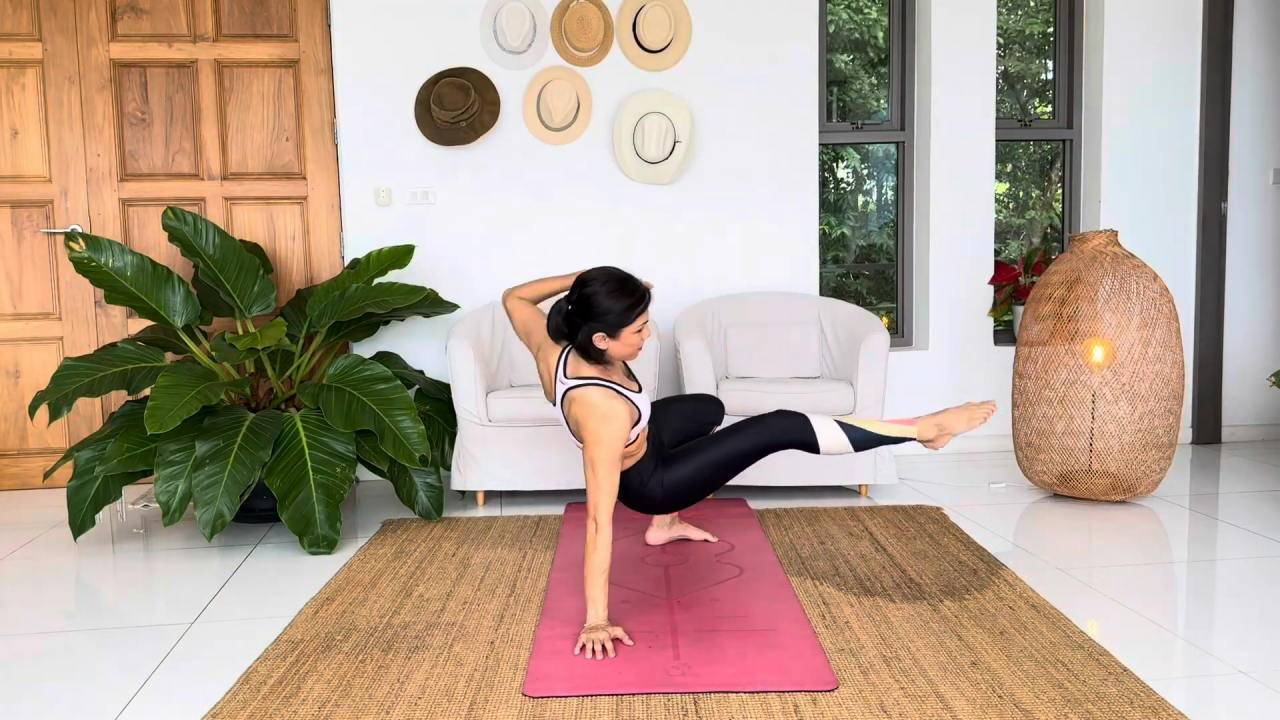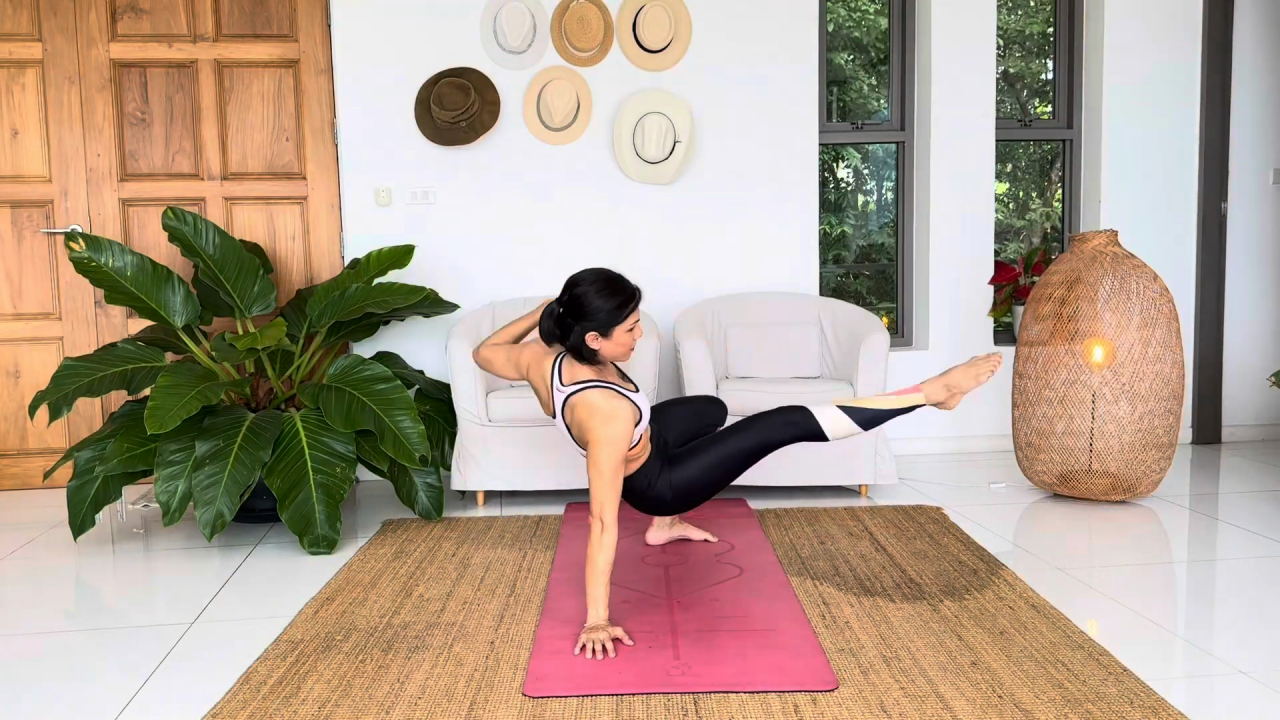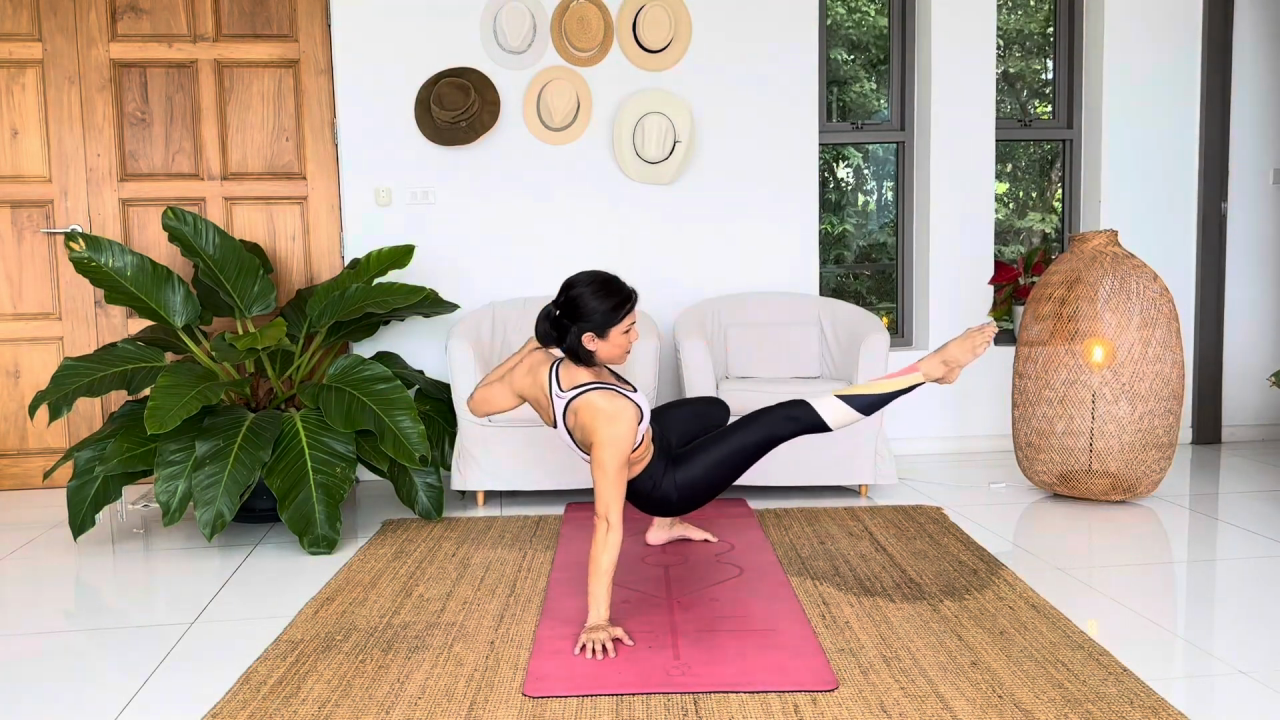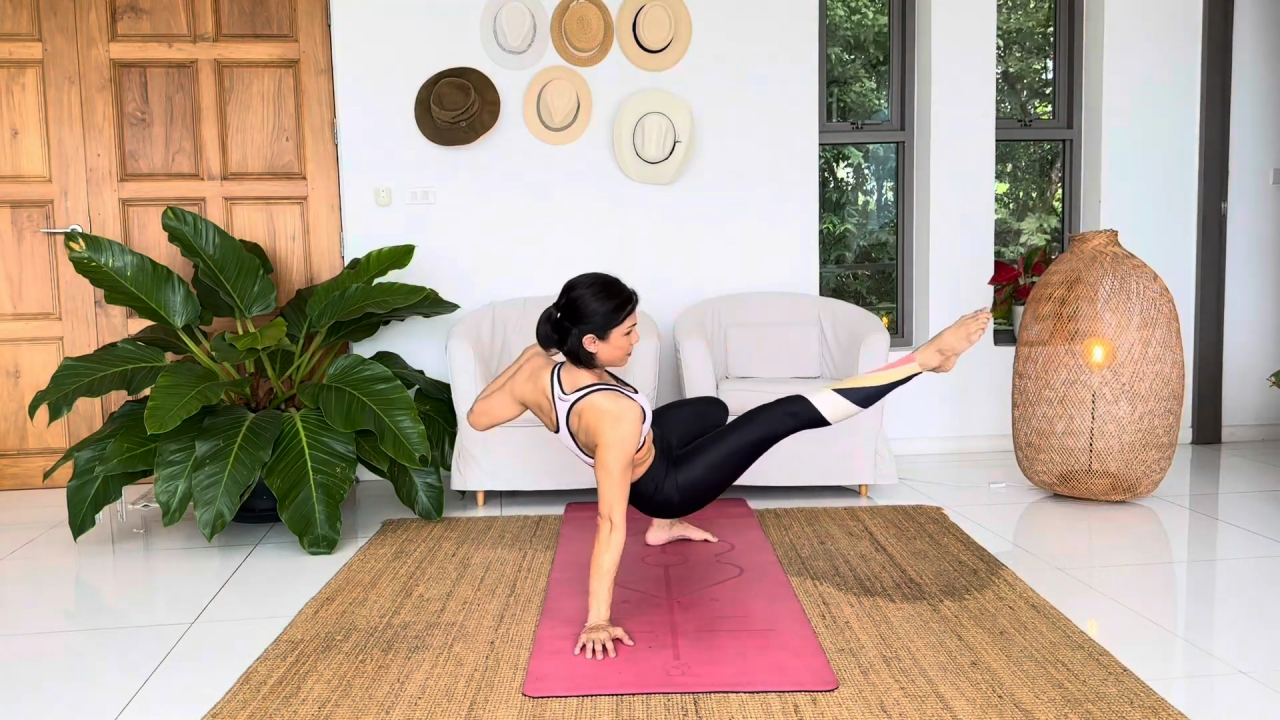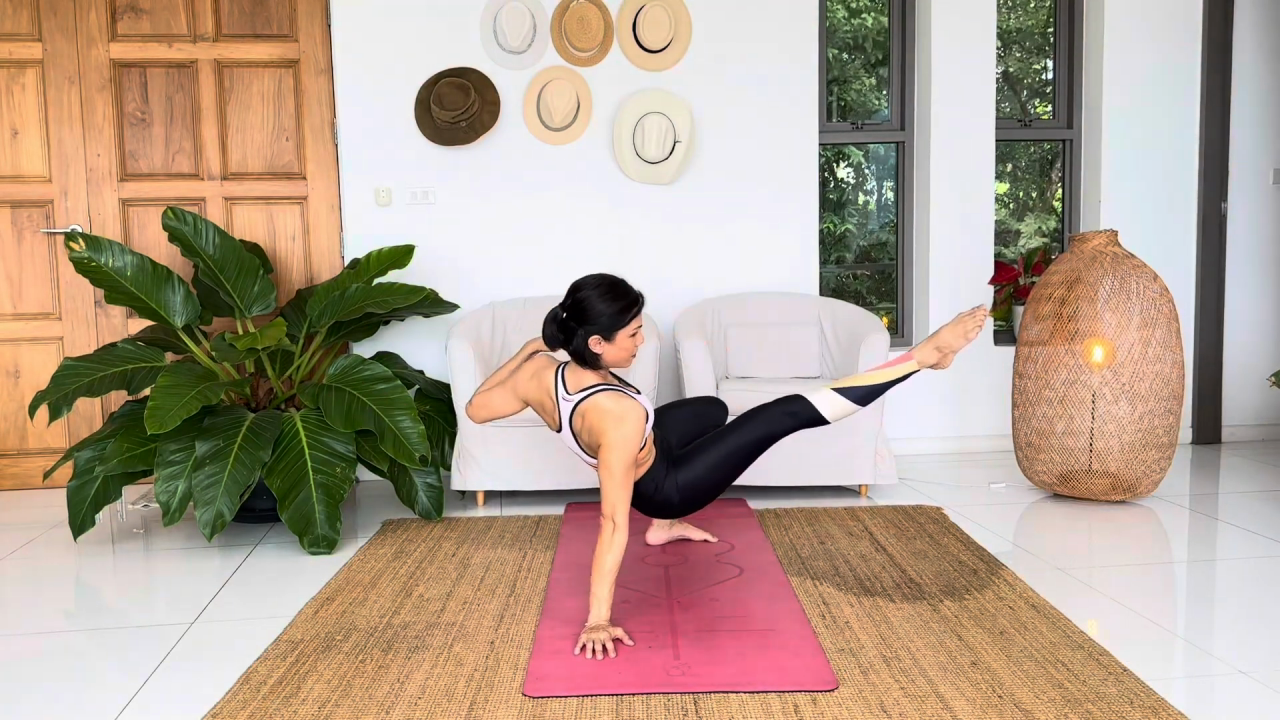
dt=0.1s
person 1, frame 1
left shoulder: (556, 342)
right shoulder: (603, 411)
left elbow: (513, 298)
right elbow: (600, 522)
left wrist: (573, 283)
right wrist: (597, 620)
left hip: (638, 437)
right hip: (643, 479)
left knee: (709, 409)
right knee: (784, 428)
left ankle: (664, 525)
right ankle: (918, 429)
person 1, frame 2
left shoulder: (545, 357)
right shoulder: (606, 412)
left elbow: (485, 353)
right elbow: (604, 522)
left wrist: (547, 312)
right wrist: (597, 620)
left hip: (643, 449)
right hip: (656, 480)
left knee: (711, 409)
right knee: (788, 423)
left ankle: (664, 525)
right ankle: (928, 392)
person 1, frame 3
left shoulder: (540, 364)
right shoulder: (607, 412)
left elbow: (478, 402)
right elbow: (607, 523)
right wrist: (598, 620)
left hip: (642, 447)
right hip: (659, 481)
left knee: (713, 411)
right knee: (789, 417)
left ankle: (665, 526)
right ankle: (924, 371)
person 1, frame 4
left shoulder: (538, 374)
right shoulder: (612, 414)
left elbow: (478, 416)
right elbow: (612, 525)
right wrist: (597, 620)
left hip: (643, 455)
right hip: (661, 483)
left knee: (713, 410)
right knee: (790, 413)
left ankle: (665, 525)
right ankle: (922, 359)
person 1, frame 5
left shoulder: (540, 371)
right shoulder: (615, 413)
left elbow: (475, 407)
right elbow: (613, 524)
left wrist: (530, 347)
right wrist: (598, 620)
left hip: (643, 453)
right hip: (660, 484)
left knee: (712, 410)
right knee: (789, 413)
left ankle: (664, 525)
right ankle: (920, 357)
